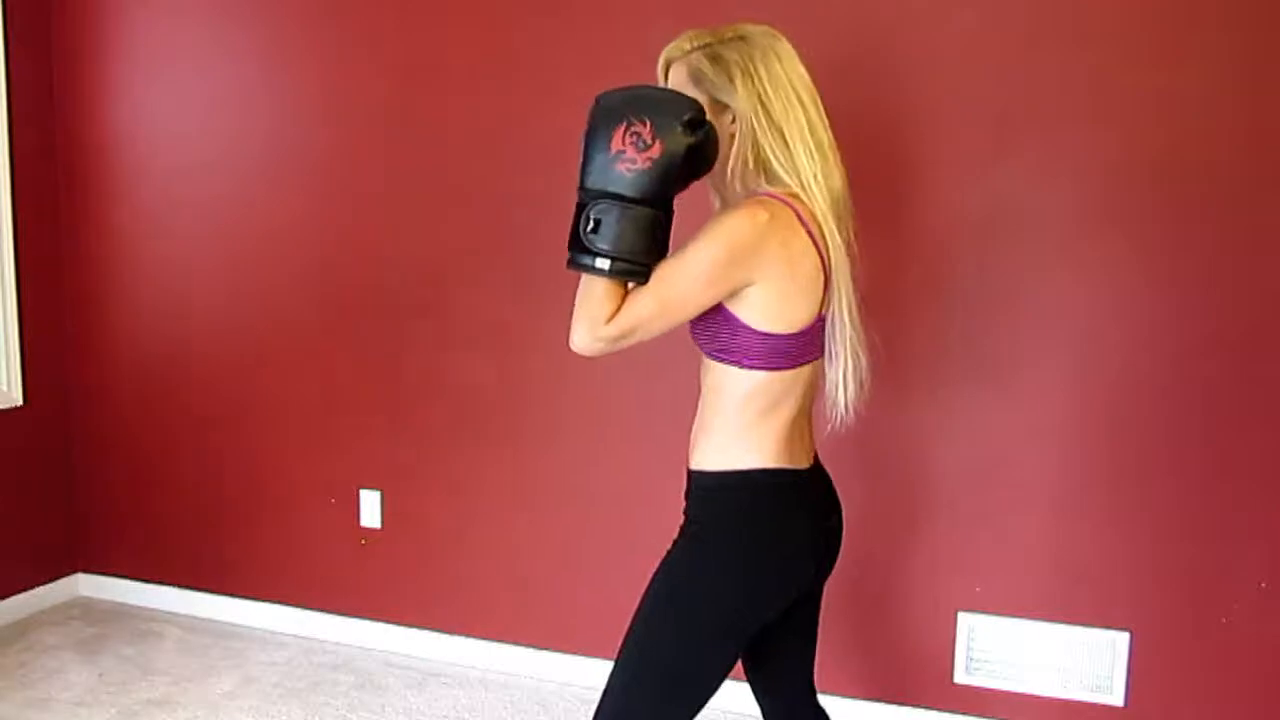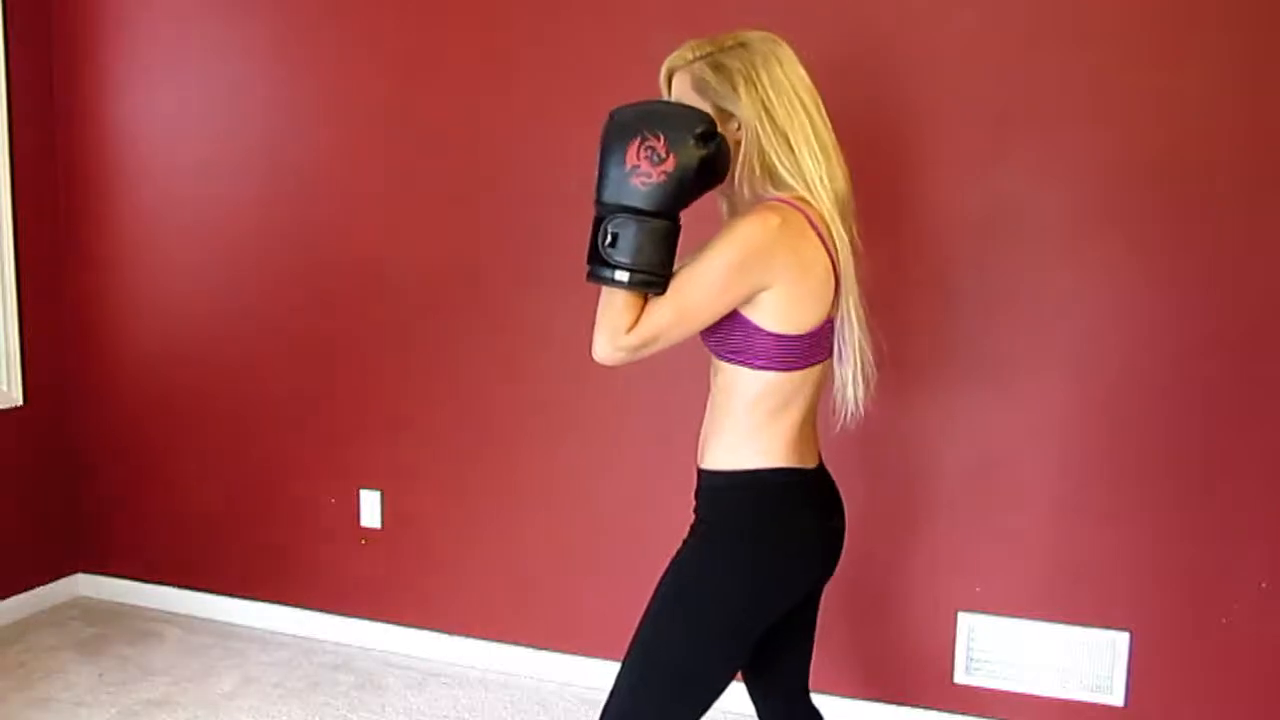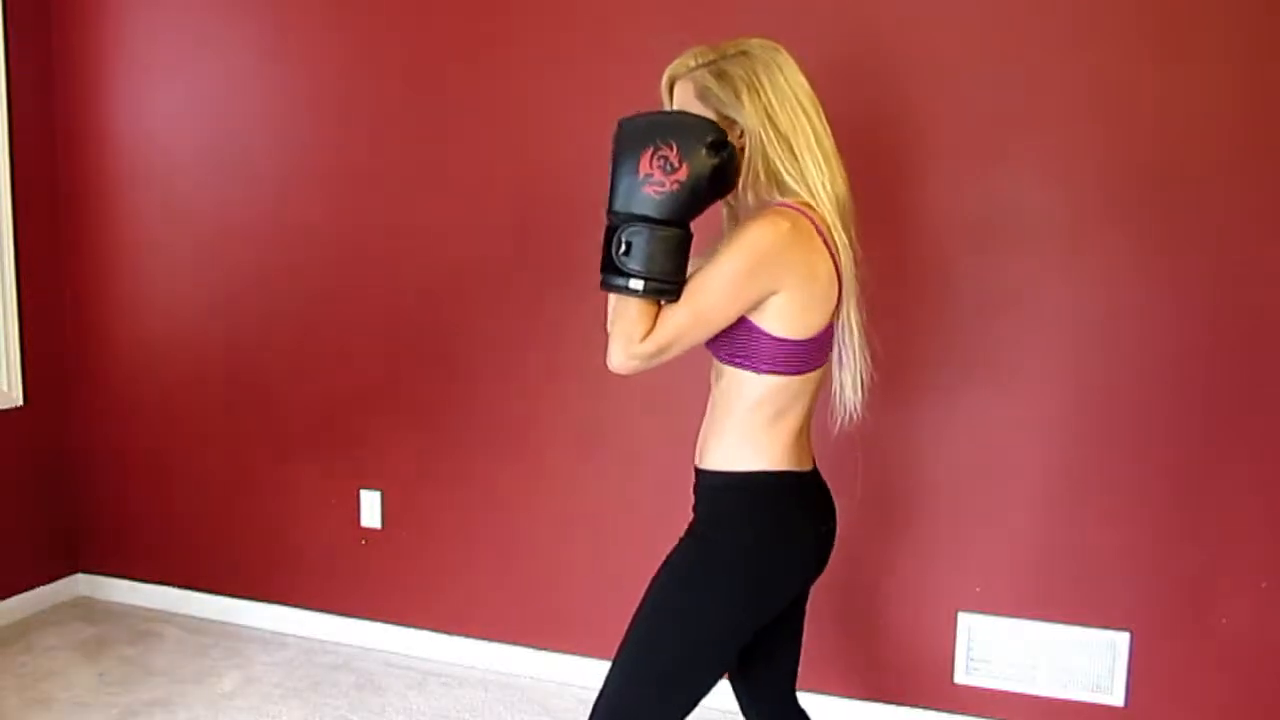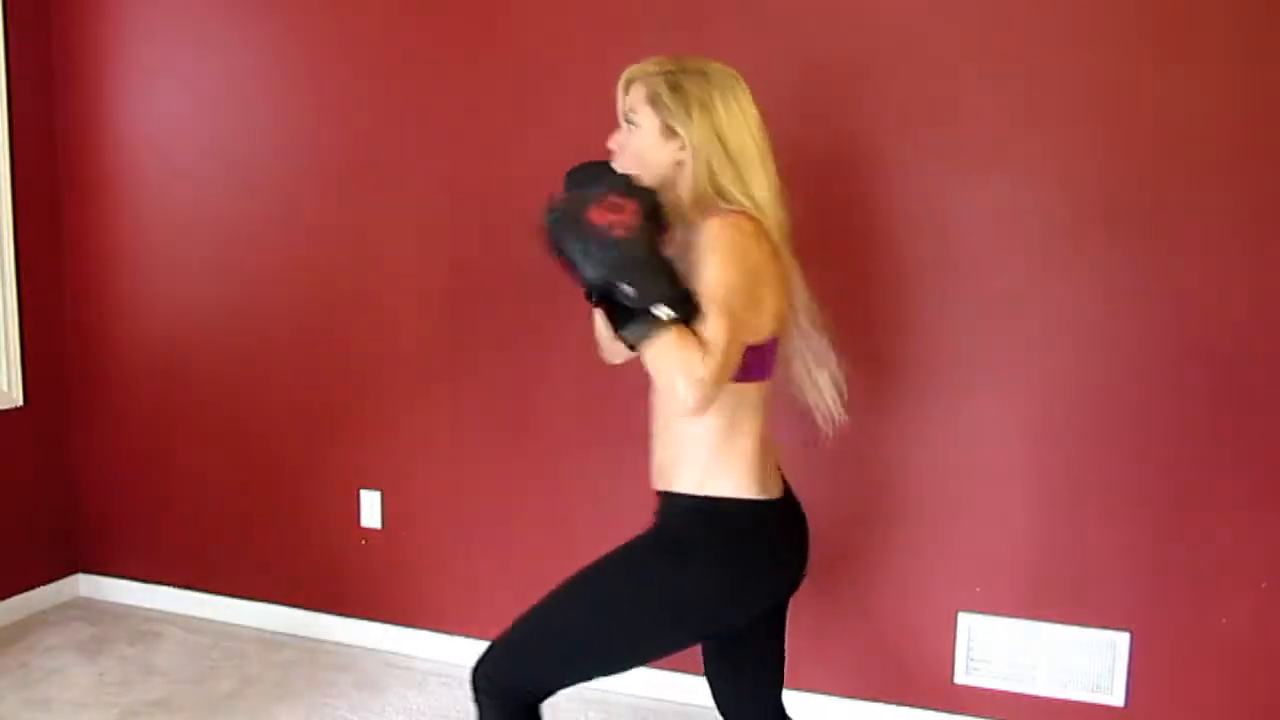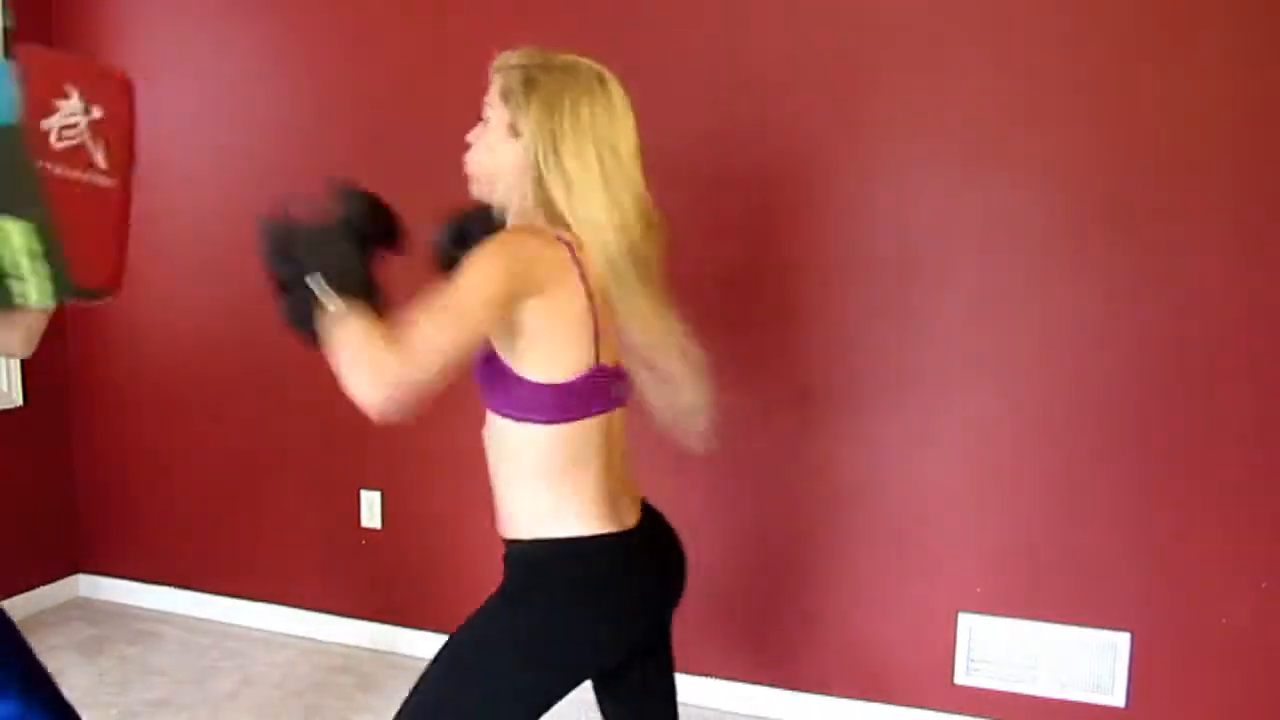
dt=0.3s
person 1, frame 1
left shoulder: (754, 227)
right shoulder: (794, 217)
left elbow: (594, 333)
right elbow: (660, 300)
left wrist: (615, 197)
right wrist: (641, 194)
left hip: (741, 522)
right hip: (796, 510)
person 1, frame 2
left shoulder: (768, 232)
right shoulder: (802, 220)
left elbow: (616, 343)
right elbow: (664, 313)
left wrist: (632, 212)
right wrist: (649, 206)
left hip: (752, 523)
right hip: (797, 511)
person 1, frame 3
left shoulder: (775, 236)
right shoulder: (794, 227)
left elbow: (630, 351)
right elbow: (665, 318)
left wrist: (645, 219)
right wrist: (650, 211)
left hip: (747, 522)
right hip: (786, 513)
person 1, frame 4
left shoulder: (728, 238)
right shoulder: (695, 236)
left elbow: (695, 385)
right elbow: (614, 347)
left wrist: (633, 267)
right wrist: (625, 265)
left hip: (708, 538)
right hip: (769, 531)
person 1, frame 5
left shoulder: (520, 261)
right shoulder: (585, 250)
left elbow: (381, 385)
left wrist: (327, 278)
left hip: (566, 582)
right hip: (638, 559)
